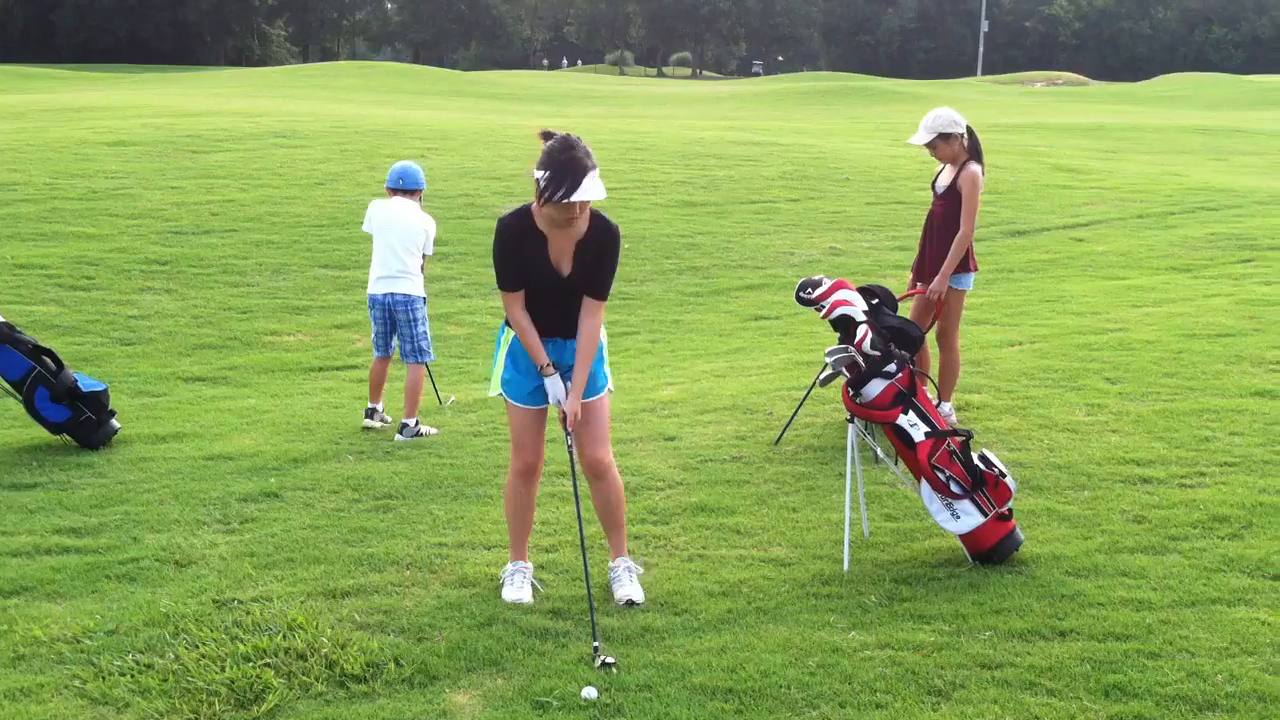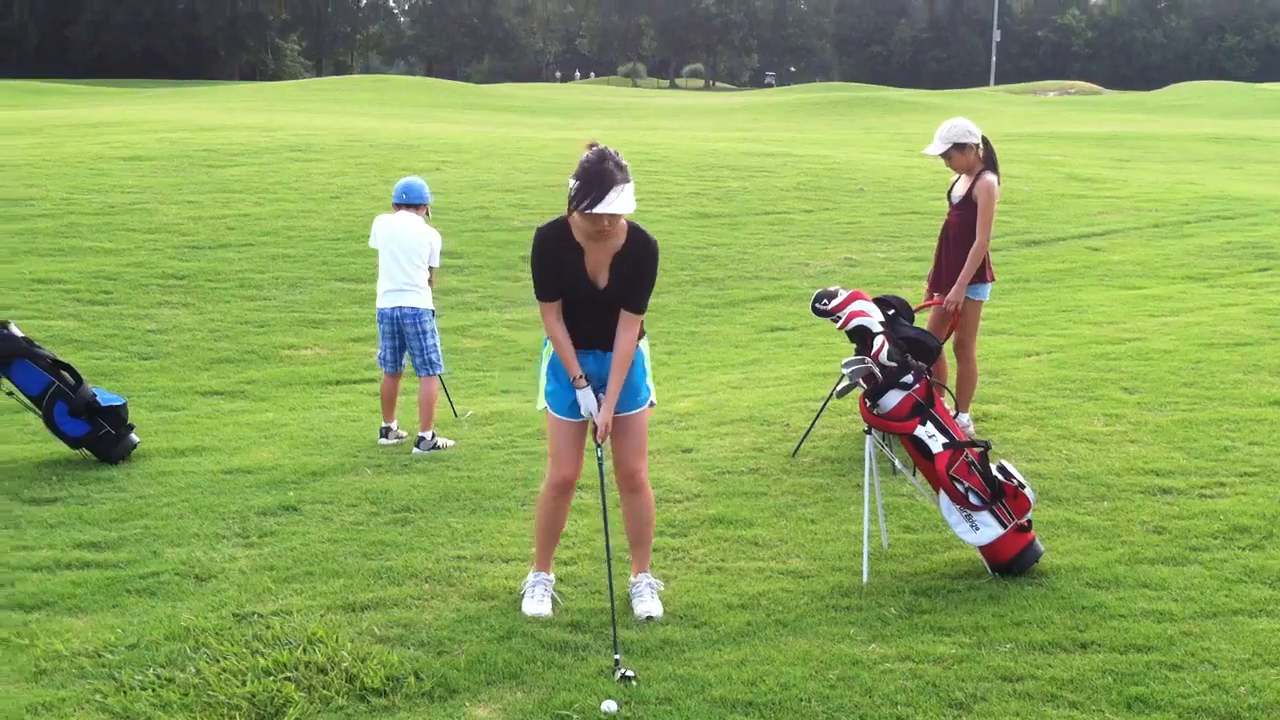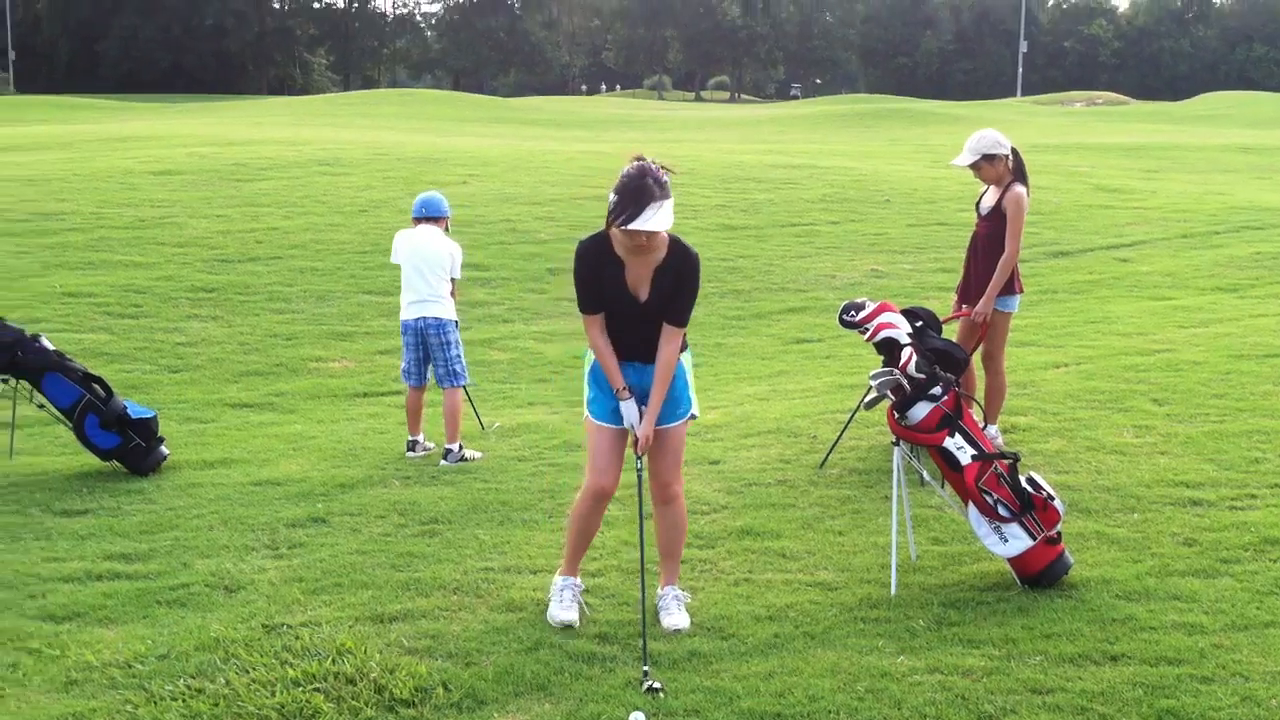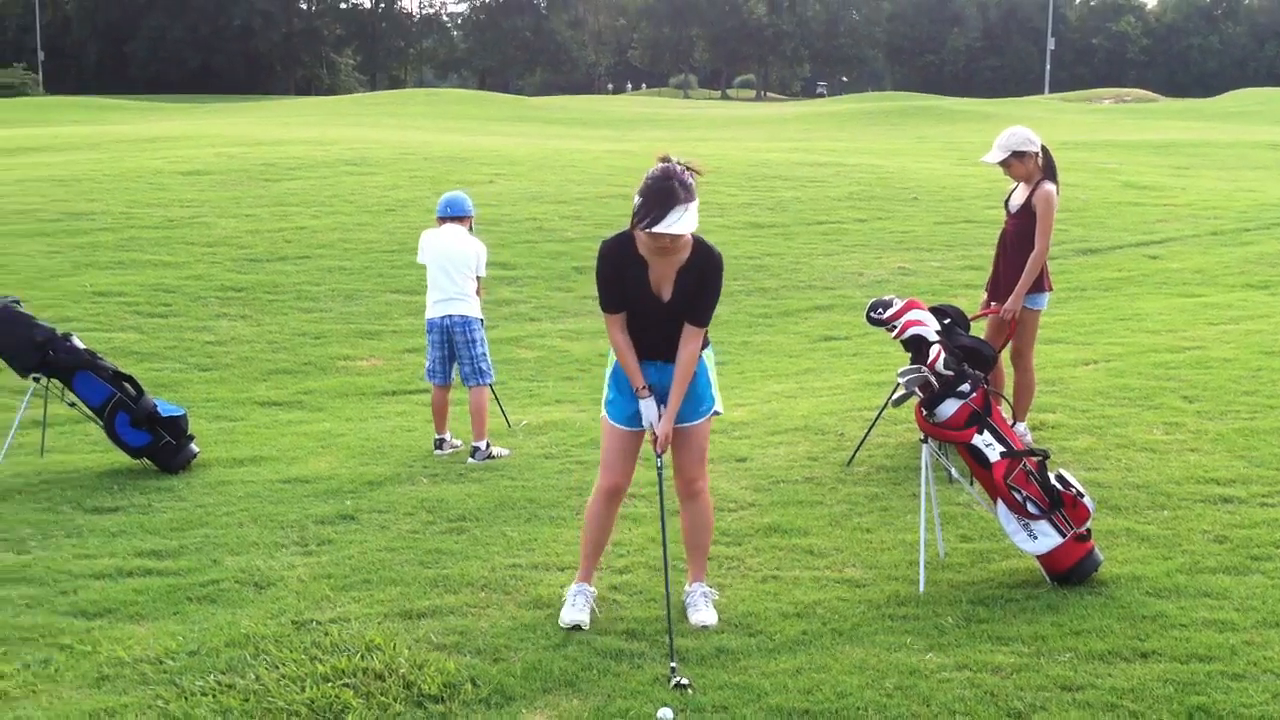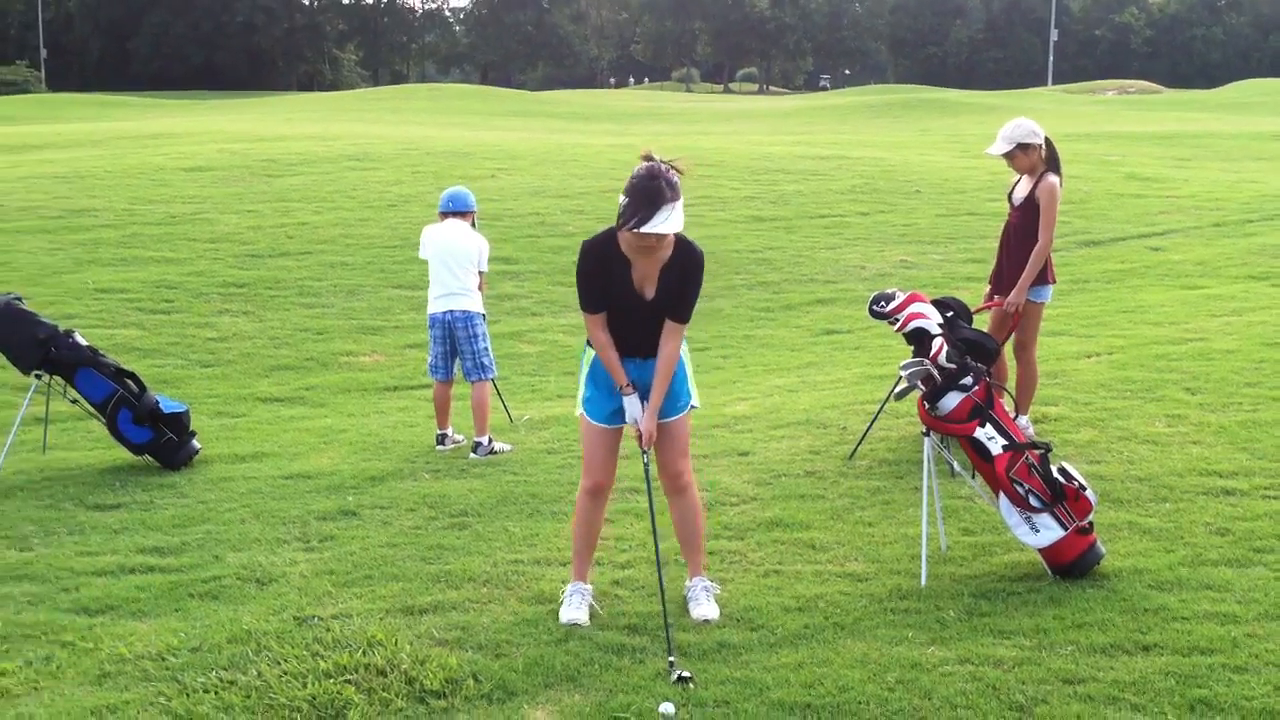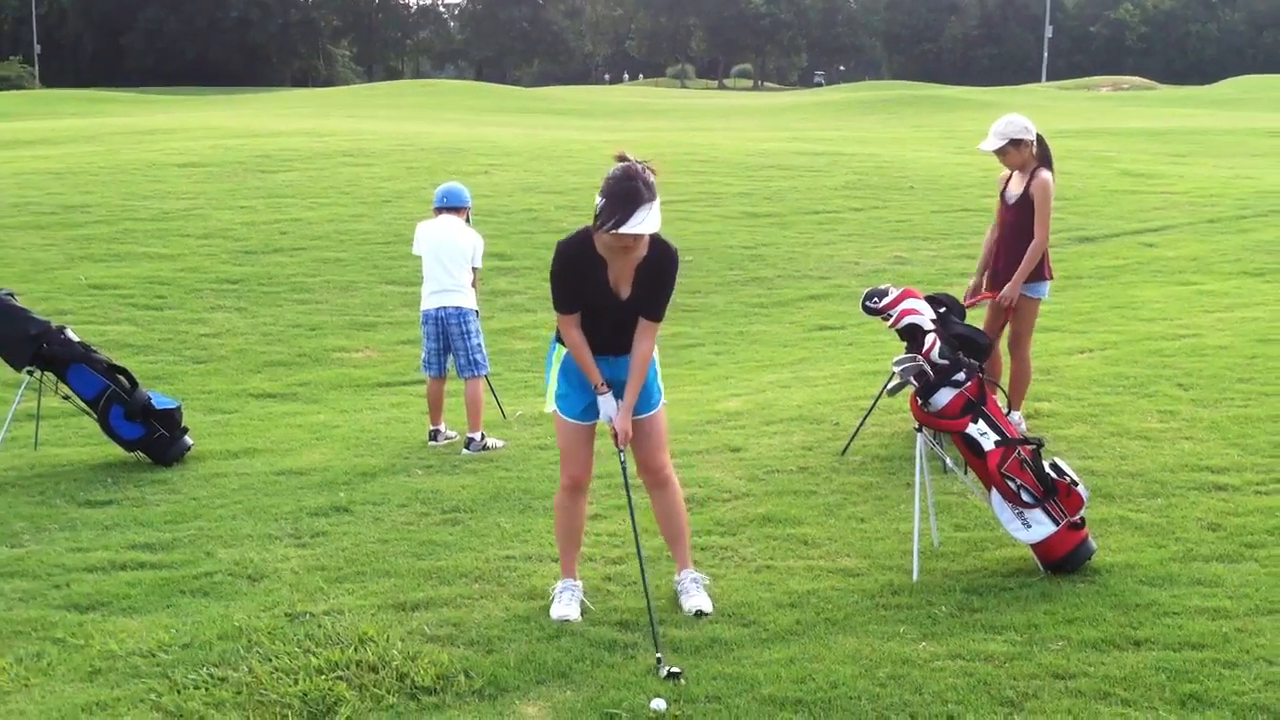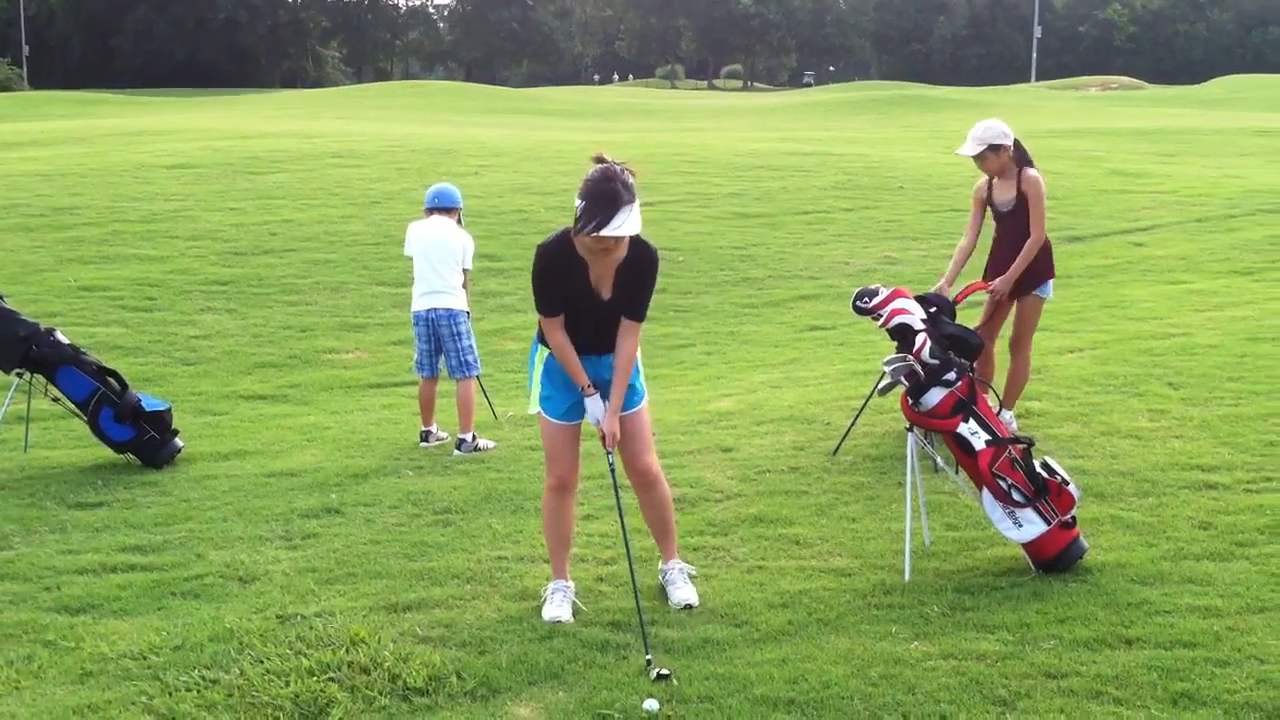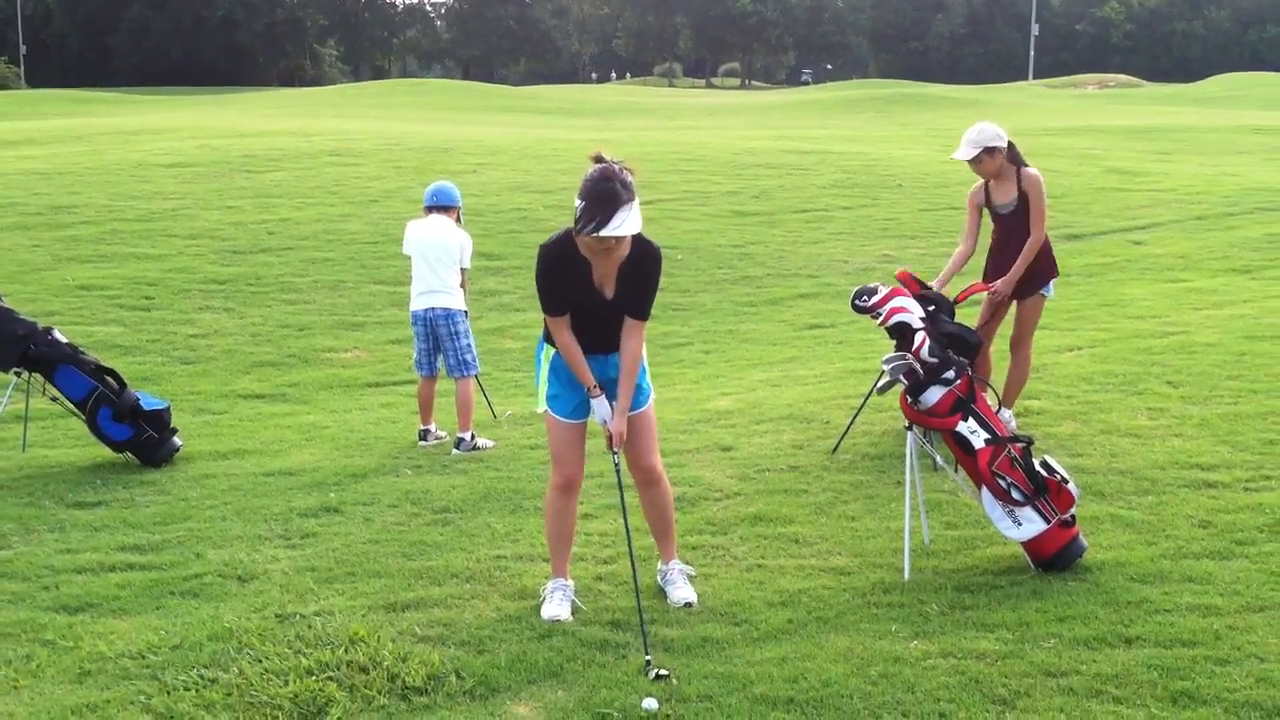
dt=0.2s
person 1, frame 1
left shoulder: (604, 234)
right shoulder: (513, 229)
left elbow: (591, 312)
right elbow: (514, 306)
left wrist: (576, 390)
right wrist: (547, 372)
left hip: (583, 349)
right hip: (526, 349)
left knee: (599, 461)
right knee: (526, 463)
left ankle: (621, 563)
right ankle: (518, 565)
person 1, frame 2
left shoulder: (642, 246)
right shoulder: (550, 240)
left elbow: (629, 325)
right elbow: (552, 317)
left wrist: (610, 403)
right wrist: (581, 383)
left hip: (625, 363)
right hip: (567, 361)
left knee: (633, 474)
right knee: (562, 476)
left ankle: (642, 578)
right ankle: (540, 575)
person 1, frame 3
left shoulder: (684, 260)
right shoulder: (591, 253)
left elbow: (671, 339)
right elbow: (594, 328)
left wrist: (650, 415)
right wrist: (623, 395)
left hip: (665, 375)
right hip: (609, 372)
left knee: (668, 488)
right knee: (600, 485)
left ankle: (670, 590)
right ankle: (567, 578)
person 1, frame 4
left shoulder: (707, 261)
right shoulder: (615, 253)
left elbow: (692, 338)
right elbow: (617, 328)
left wrist: (671, 414)
right wrist: (644, 394)
left hip: (687, 373)
right hip: (631, 371)
left knee: (693, 483)
right knee: (611, 484)
left ankle: (698, 587)
right ankle: (581, 586)
person 1, frame 5
left shoulder: (689, 258)
right shoulder: (596, 251)
left elbow: (672, 335)
right elbow: (597, 327)
left wrist: (653, 409)
right wrist: (626, 392)
left hip: (664, 369)
right hip: (608, 369)
left knee: (678, 477)
right knee: (595, 482)
left ankle: (698, 581)
right ankle: (577, 585)
person 1, frame 6
left shoulder: (663, 257)
right shoulder: (571, 252)
left elbow: (645, 334)
right elbow: (570, 327)
left wrist: (628, 407)
right wrist: (601, 391)
left hip: (635, 364)
right hip: (579, 365)
left knee: (659, 471)
right knee: (575, 478)
left ankle: (687, 576)
right ankle: (568, 583)
person 1, frame 7
left shoulder: (643, 257)
right shoulder: (552, 254)
left elbow: (629, 334)
right elbow: (553, 330)
left wrist: (612, 409)
right wrist: (587, 394)
left hip: (616, 363)
right hip: (561, 366)
left knee: (646, 470)
right knee: (560, 479)
left ankle: (672, 565)
right ankle: (560, 584)
person 1, frame 8
left shoulder: (646, 256)
right shoulder: (555, 254)
left elbow: (633, 333)
right elbow: (560, 329)
left wrist: (621, 409)
right wrist: (593, 393)
left hip: (622, 362)
right hip: (567, 365)
left knee: (649, 469)
right knee: (566, 477)
left ankle: (671, 566)
right ankle: (559, 583)
person 2, frame 1
left shoulder: (970, 173)
right shoulder: (944, 169)
left elbow: (966, 231)
left wrist: (944, 276)
right wrist: (918, 267)
left hip: (954, 267)
right hip: (931, 262)
left knee: (945, 336)
left ankle: (944, 407)
person 2, frame 2
left shoulder: (986, 183)
right shoulder: (960, 179)
left elbow: (982, 240)
left wrist: (961, 286)
right wrist: (934, 277)
left hip: (971, 277)
right hip: (948, 272)
left knee: (963, 346)
right knee: (931, 340)
left ankle: (962, 418)
person 2, frame 3
left shoulder: (1015, 195)
right shoulder: (989, 191)
left elbow: (1011, 252)
left wrist: (989, 298)
right wrist: (962, 289)
left hip: (1000, 289)
right hip: (977, 283)
left knee: (992, 358)
left ankle: (991, 430)
person 2, frame 4
left shoulder: (1044, 192)
right shoulder: (1017, 188)
left elbow: (1040, 249)
left wrist: (1018, 295)
right wrist: (992, 287)
left hip: (1029, 286)
right hip: (1005, 281)
left knee: (1020, 356)
left ankle: (1020, 427)
person 2, frame 5
left shoulder: (1048, 184)
right shoulder: (1019, 181)
left elbow: (1044, 242)
left wrist: (1022, 288)
right wrist: (994, 281)
left hip: (1033, 279)
right hip: (1008, 274)
left knee: (1023, 349)
left ankle: (1022, 420)
person 2, frame 6
left shoulder: (1041, 180)
right shoulder: (1007, 178)
left elbow: (1040, 239)
left wrist: (1016, 282)
right wrist: (979, 275)
left hip: (1029, 274)
right hip: (1002, 270)
left knee: (1018, 344)
right knee: (987, 340)
left ankle: (1015, 415)
person 2, frame 7
left shoulder: (1030, 179)
right shoulder: (983, 188)
left elbow: (1037, 235)
right elbow: (969, 239)
left wrist: (1010, 277)
right wrist: (946, 281)
left hip: (1032, 272)
right hip: (1000, 268)
left knee: (1019, 344)
right knee: (982, 338)
left ankle: (1006, 414)
person 2, frame 8
left shoulder: (1030, 179)
right shoulder: (978, 193)
left elbow: (1037, 234)
right elbow: (967, 244)
left wrist: (1012, 278)
right wrist: (939, 284)
left hip: (1033, 270)
right hip: (998, 267)
left knee: (1020, 344)
right knee: (979, 338)
left ankle: (1005, 412)
person 3, frame 1
left shoulder: (376, 208)
right shoulder: (426, 221)
right elbow: (423, 263)
left hip: (378, 291)
right hip: (408, 293)
left knee: (382, 354)
right knee: (416, 360)
left ankle: (373, 410)
right ankle: (409, 425)
person 3, frame 2
left shoulder: (381, 223)
right shoulder: (430, 234)
right elbow: (430, 277)
left hip: (386, 306)
right hip: (416, 306)
left knee: (391, 371)
right knee: (429, 373)
left ankle: (388, 428)
right ankle: (426, 437)
person 3, frame 3
left shoulder: (402, 238)
right shoulder: (451, 247)
right elbow: (452, 289)
left hip: (410, 318)
right hip: (440, 318)
left knee: (415, 384)
right knee: (453, 385)
left ankle: (415, 441)
right ankle: (452, 449)
person 3, frame 4
left shoulder: (428, 238)
right shoulder: (475, 245)
right elbow: (478, 287)
left hip: (435, 317)
right hip: (466, 316)
left knee: (441, 382)
right knee: (478, 383)
left ankle: (442, 439)
right ankle: (480, 446)
person 3, frame 5
left shoulder: (429, 233)
right shoulder: (478, 240)
right elbow: (480, 282)
left hip: (437, 312)
right hip: (467, 311)
left knee: (443, 378)
right knee: (480, 378)
left ankle: (444, 434)
right ankle: (482, 442)
person 3, frame 6
left shoulder: (424, 229)
right shoulder: (472, 236)
right elbow: (474, 278)
left hip: (431, 308)
right hip: (461, 307)
left knee: (436, 374)
right knee: (474, 374)
left ankle: (437, 430)
right ankle: (475, 438)
person 3, frame 7
left shoulder: (415, 230)
right shoulder: (462, 237)
right elbow: (465, 279)
left hip: (422, 309)
right hip: (451, 308)
left knee: (428, 375)
right knee: (465, 375)
left ankle: (428, 431)
right ankle: (466, 439)
person 3, frame 8
left shoulder: (413, 228)
right shoulder: (461, 236)
right elbow: (463, 279)
left hip: (420, 308)
right hip: (449, 307)
left knee: (427, 374)
right knee: (464, 374)
left ankle: (427, 430)
right ankle: (465, 438)
